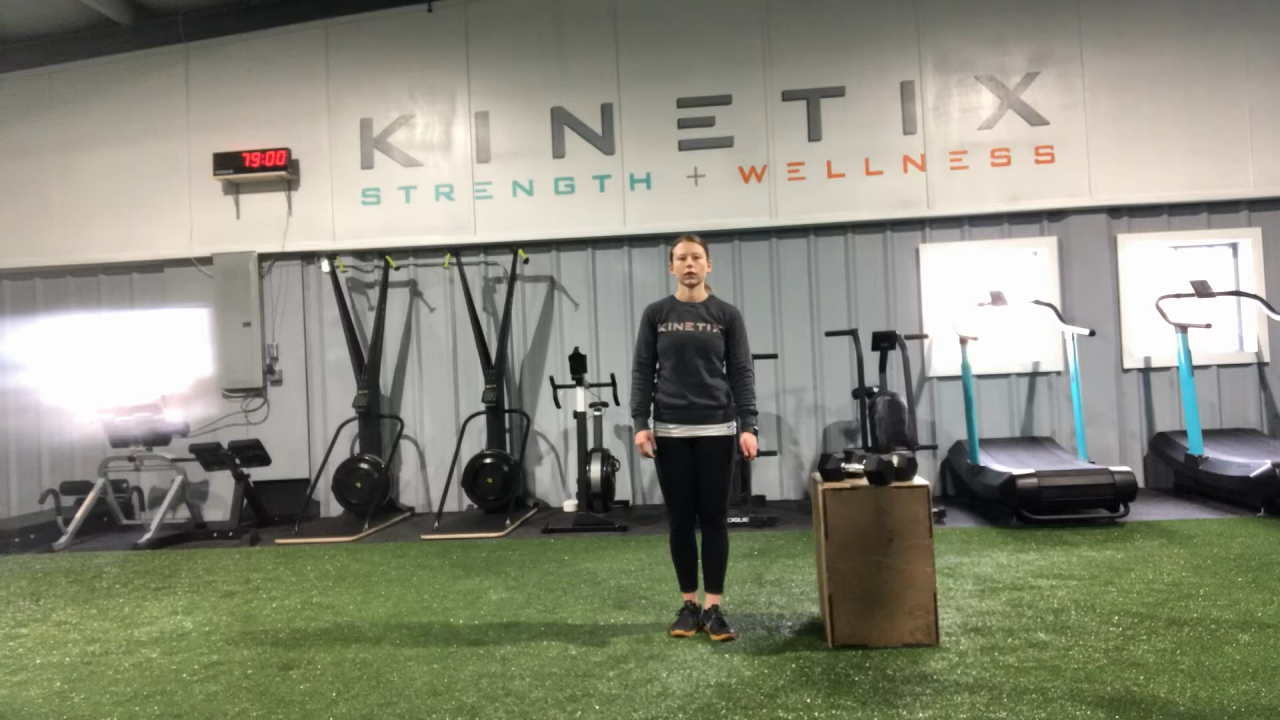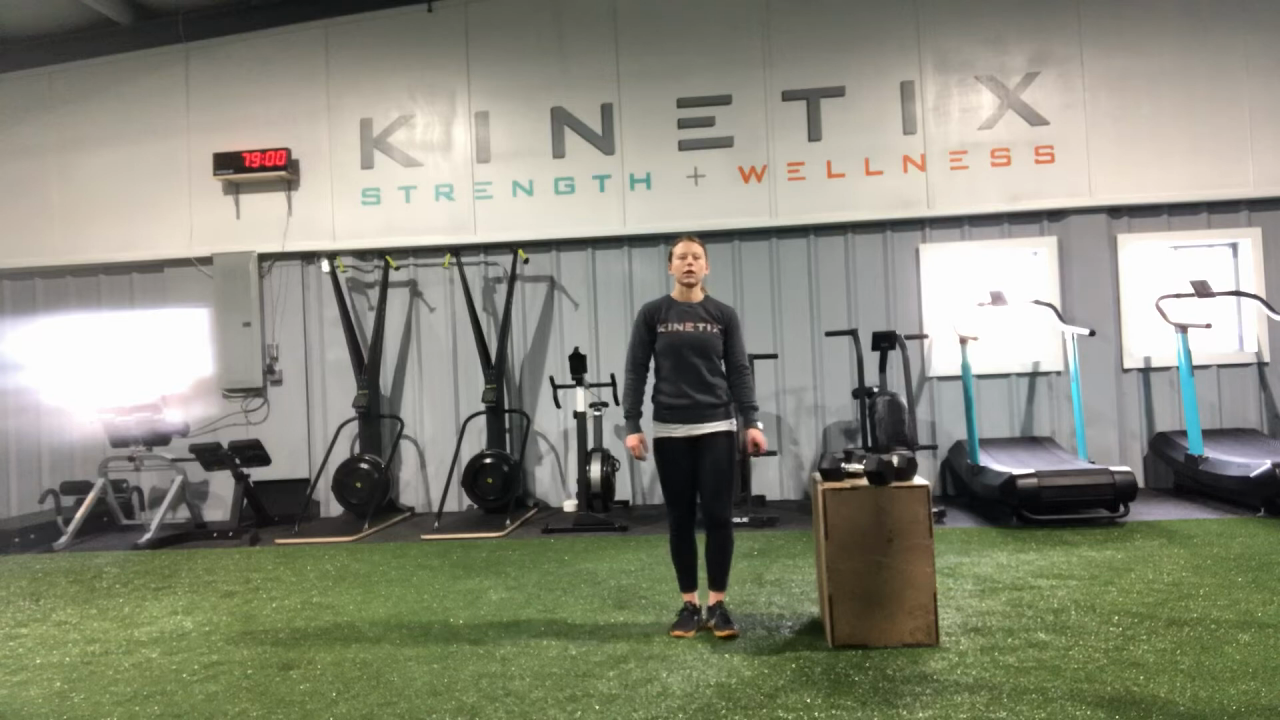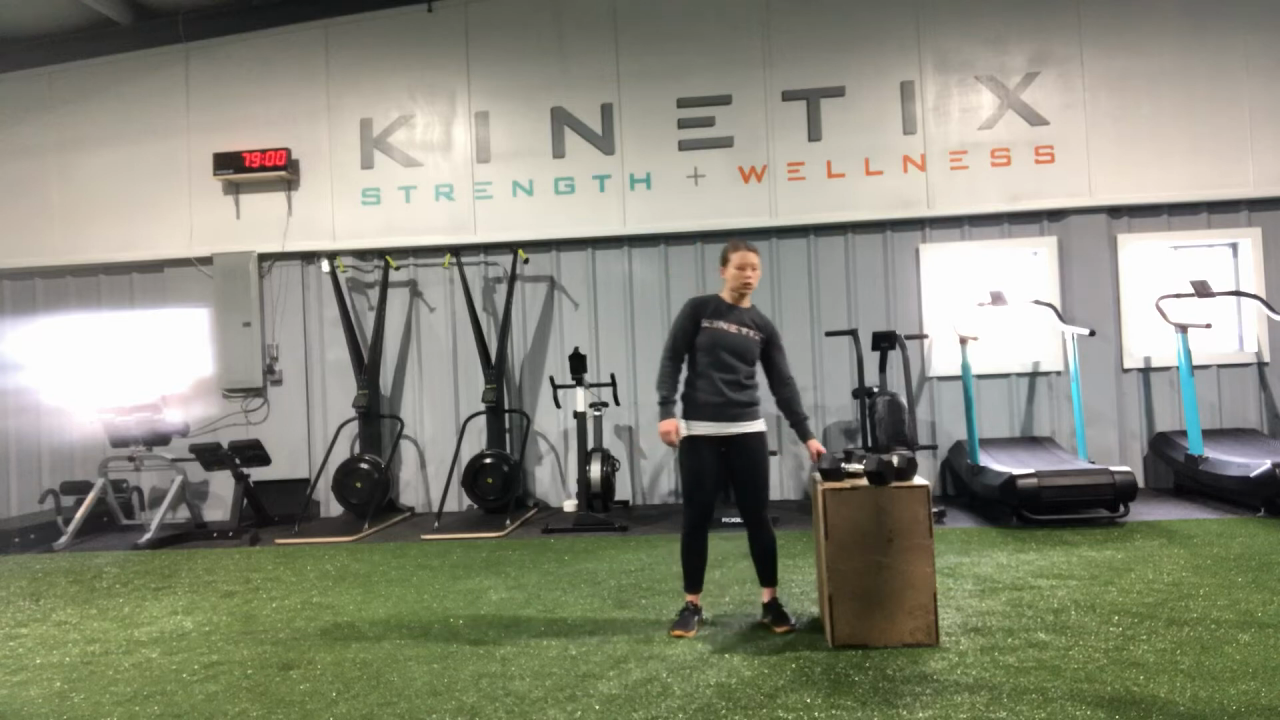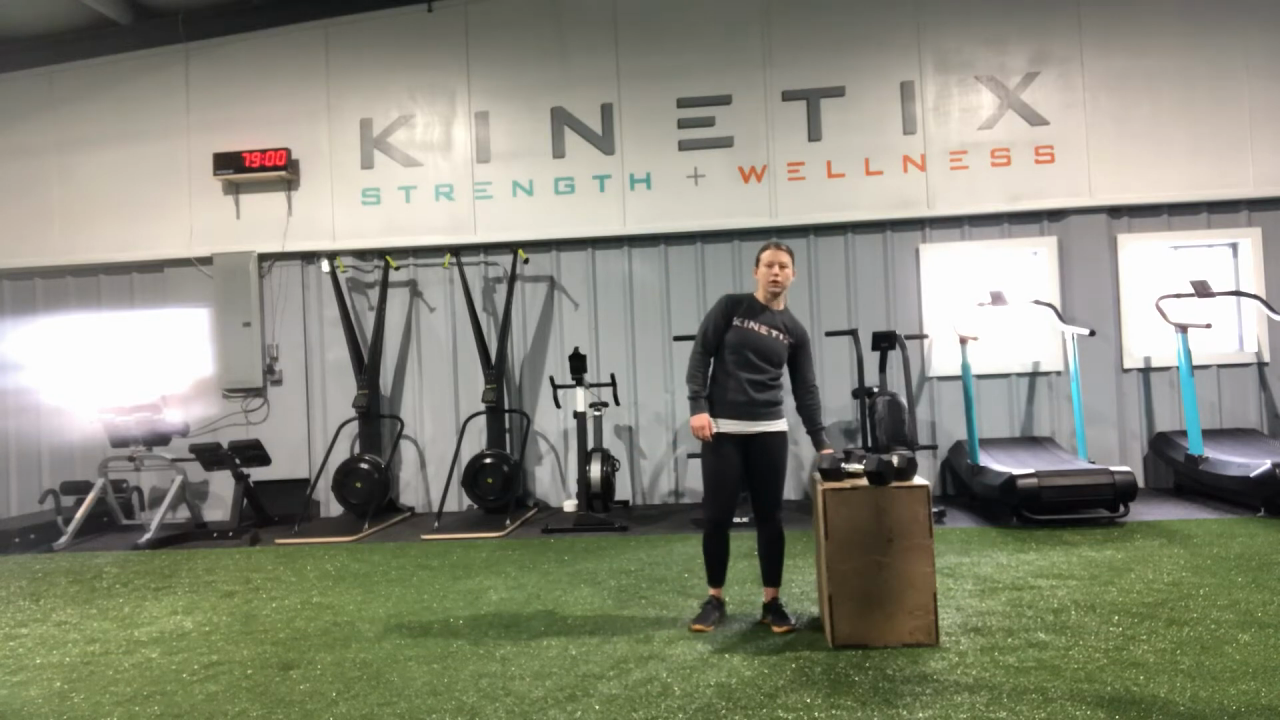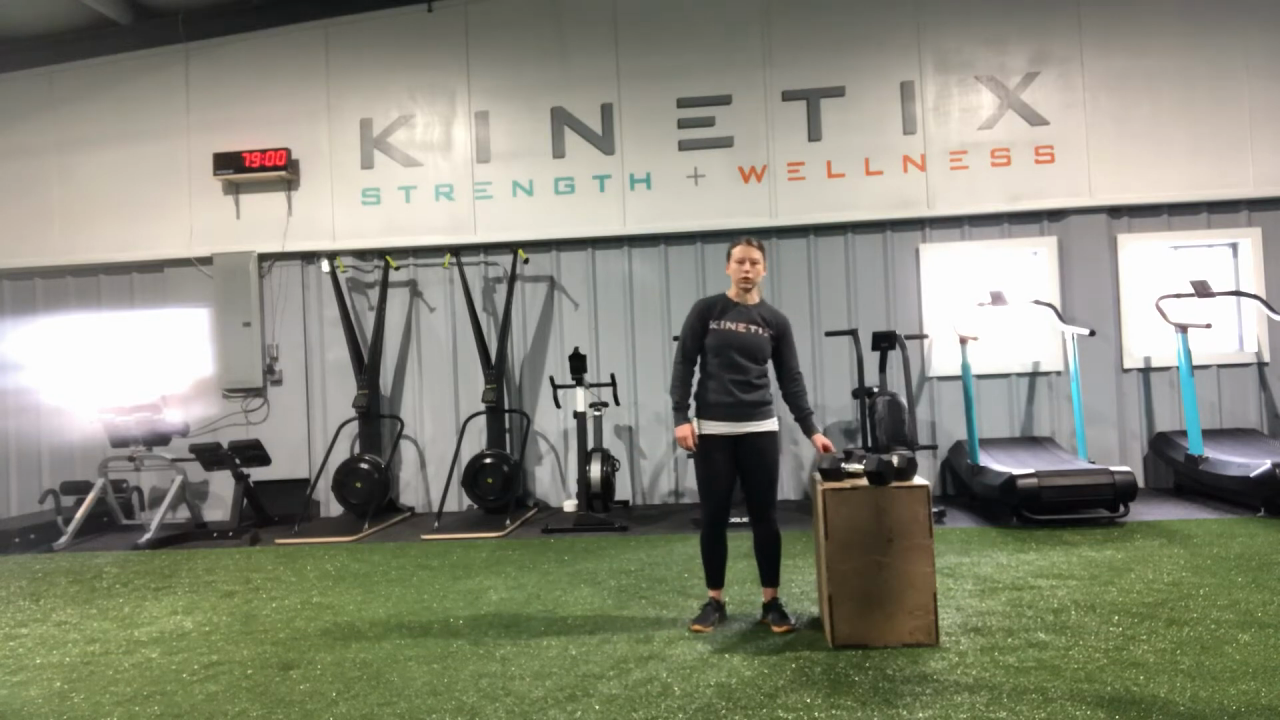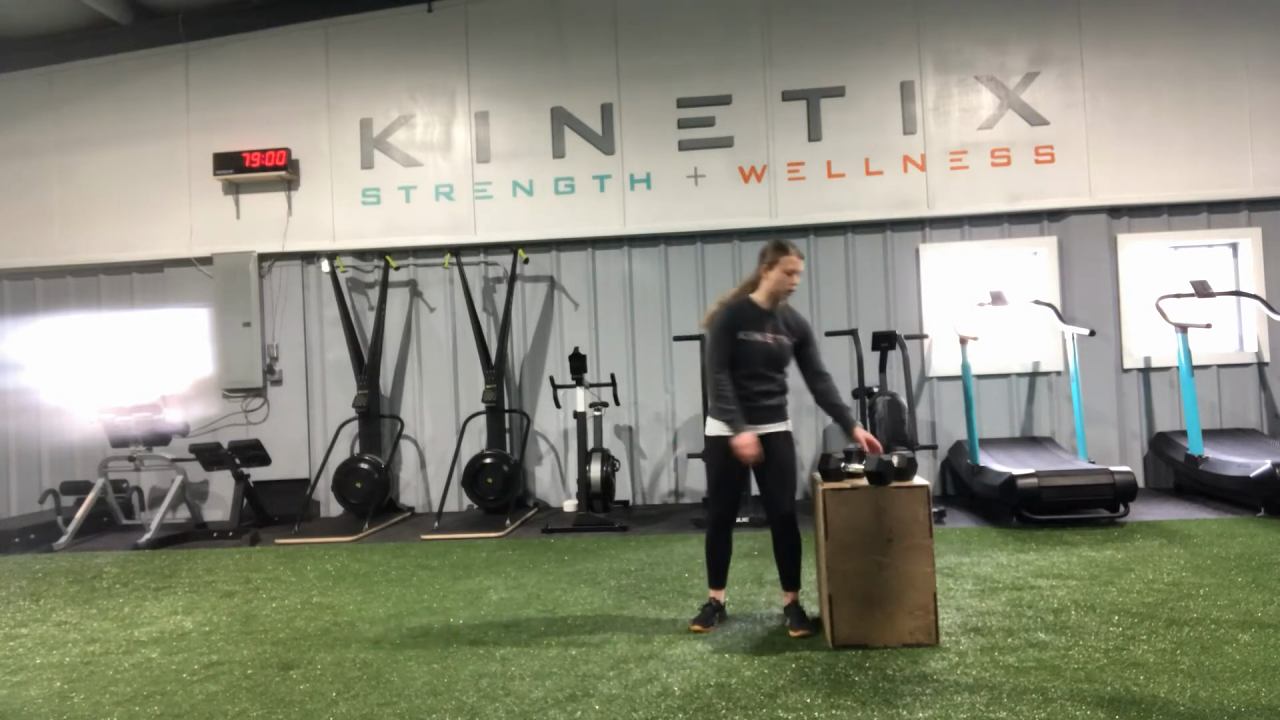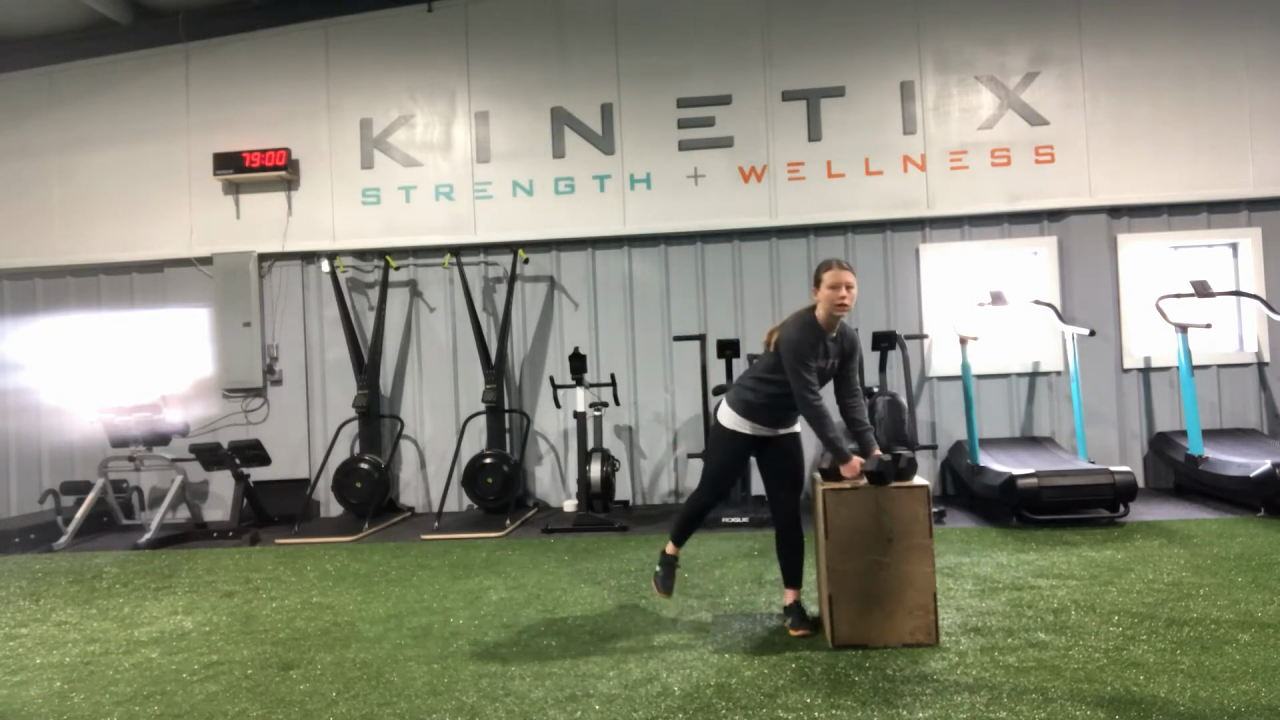
dt=0.5s
person 1, frame 1
left shoulder: (727, 315)
right shoulder: (656, 314)
left elbow: (741, 374)
right elbow: (643, 372)
left wrist: (748, 426)
right wrist: (641, 423)
left hip: (716, 429)
right hip: (670, 430)
left knee: (714, 518)
right knee: (680, 519)
left ankle: (713, 606)
right ankle: (689, 604)
person 1, frame 2
left shoulder: (723, 314)
right shoulder: (652, 313)
left elbow: (739, 371)
right elbow: (636, 371)
left wrist: (751, 421)
right wrist: (632, 425)
left hip: (716, 427)
right hip: (670, 430)
left knee: (718, 515)
right knee: (680, 519)
left ankle: (717, 604)
right ankle: (690, 604)
person 1, frame 3
left shoulder: (763, 326)
right shoulder: (697, 309)
left elbow: (782, 383)
right elbow: (671, 360)
left wrist: (806, 434)
right wrist: (667, 411)
left hip: (747, 430)
right hip: (699, 429)
left knee: (757, 517)
right knee: (696, 518)
left ankle: (771, 601)
right ankle: (692, 605)
person 1, frame 4
left shoulder: (795, 330)
right shoulder: (730, 307)
left elbow: (805, 390)
right elbow: (700, 356)
left wrist: (821, 443)
right wrist: (697, 406)
left hip: (769, 429)
right hip: (723, 426)
left knee: (769, 516)
right knee: (717, 515)
left ankle: (772, 601)
right ankle: (715, 598)
person 1, frame 5
left shoulder: (775, 321)
right shoulder: (705, 310)
left elbow: (791, 379)
right elbow: (684, 365)
left wrist: (811, 429)
right wrist: (681, 416)
left hip: (760, 427)
right hip: (712, 428)
left knee: (764, 516)
right knee: (713, 516)
left ankle: (771, 602)
right ankle: (715, 601)
person 1, frame 6
left shoulder: (795, 324)
right shoulder: (731, 314)
left elbow: (818, 378)
right elbow: (717, 376)
left wrist: (851, 426)
right wrist: (738, 430)
left hip: (774, 428)
right hip: (728, 428)
left knee: (784, 514)
right knee: (721, 514)
left ankle: (792, 603)
right ankle: (715, 600)
person 1, frame 7
left shoulder: (847, 340)
right shoulder: (797, 334)
left elbow: (850, 397)
right elbow: (810, 400)
left wrist: (870, 447)
right wrist: (842, 456)
left hip: (782, 428)
right hip: (740, 419)
left knee: (788, 513)
right knee: (710, 493)
left ankle: (793, 602)
right ankle: (670, 553)
